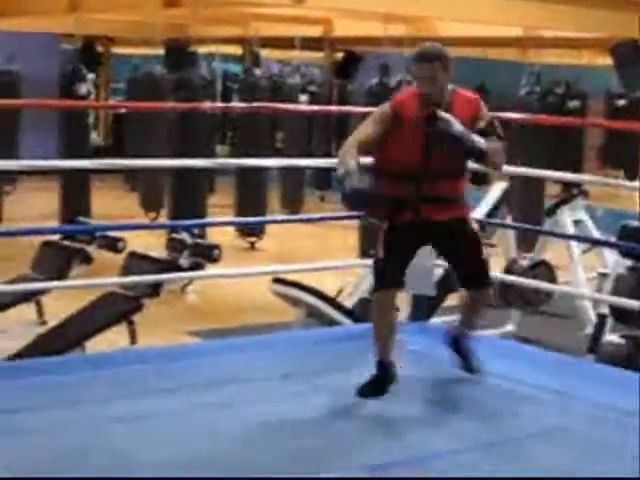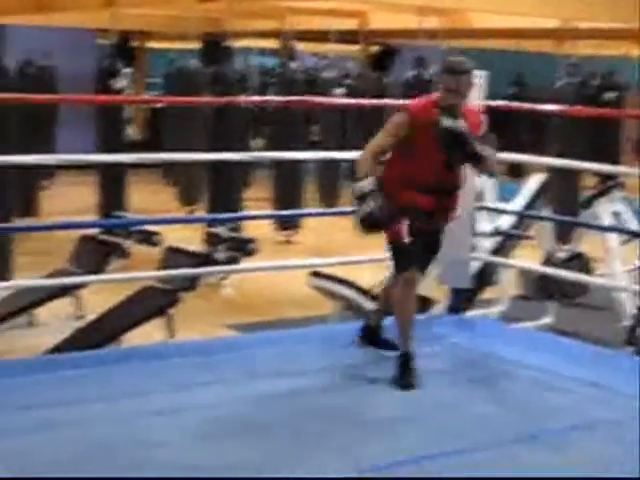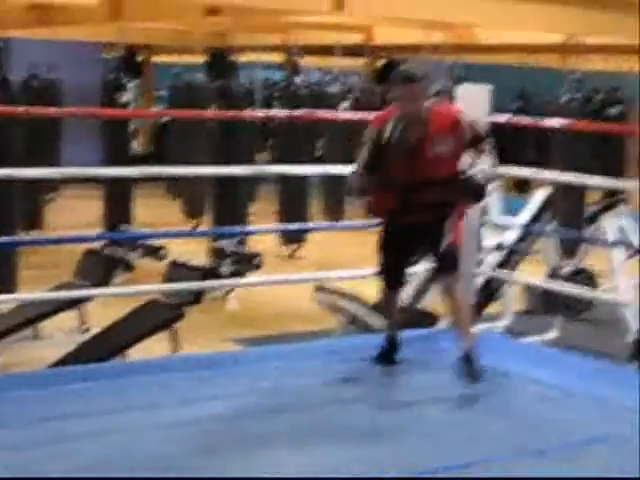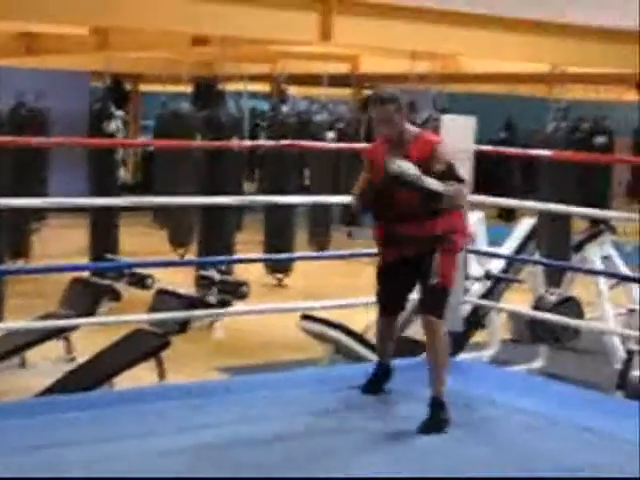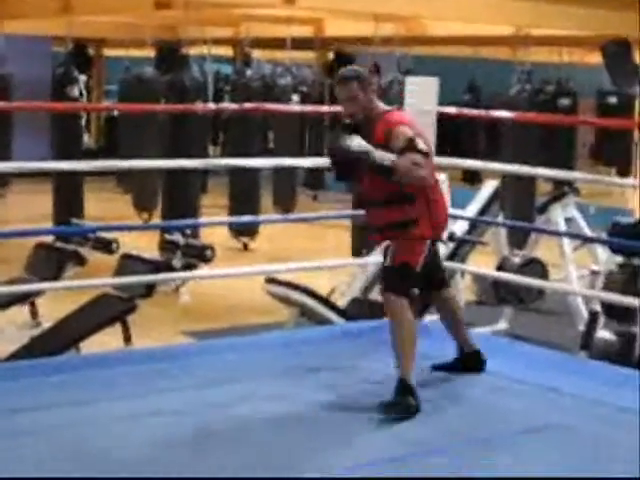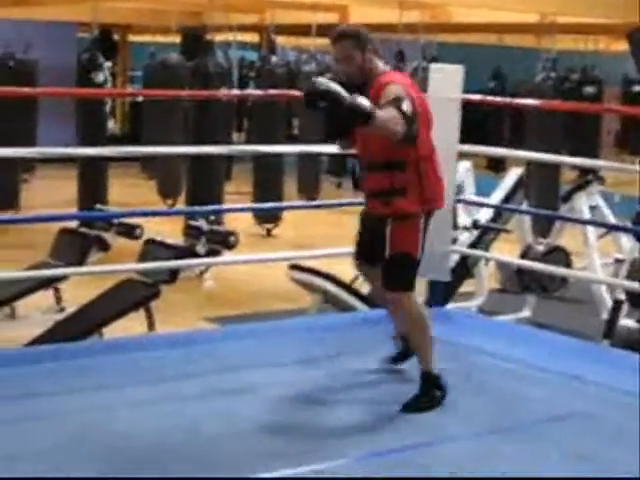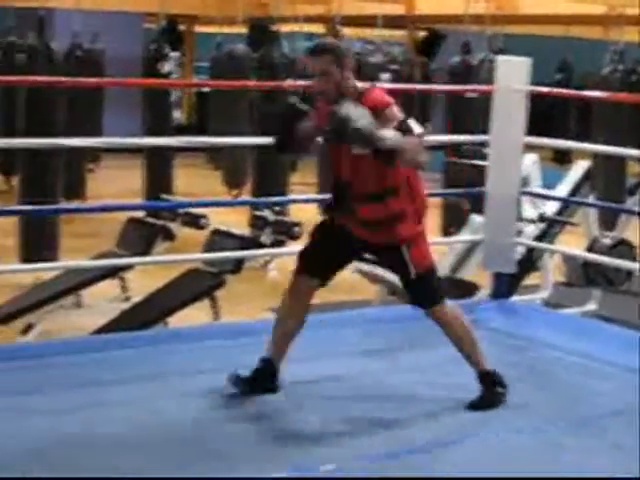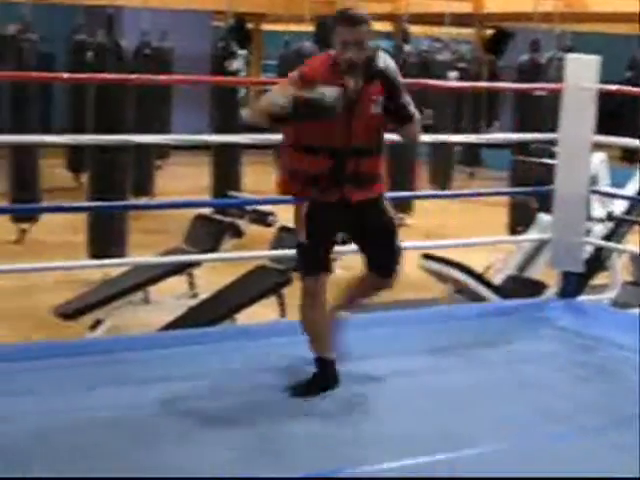
dt=0.3s
person 1, frame 1
left shoulder: (470, 105)
right shoulder: (397, 107)
left elbow: (498, 159)
right elbow: (354, 143)
left wrist: (464, 140)
right wrist: (350, 176)
left hip: (449, 210)
right hip: (401, 209)
left knee: (479, 285)
right knee: (384, 288)
left ankle: (459, 337)
right ankle: (384, 368)
person 1, frame 2
left shoulder: (474, 120)
right shoulder: (414, 116)
left elbow: (490, 165)
right elbow: (370, 154)
left wrist: (470, 147)
right wrist: (367, 195)
left hip: (436, 213)
right hip: (402, 207)
left knee: (406, 274)
right knee: (408, 271)
left ankle: (371, 327)
right ankle: (405, 358)
person 1, frame 3
left shoulder: (451, 120)
right shoulder: (381, 125)
right elbow: (360, 181)
left wrist: (477, 178)
right wrist: (377, 153)
left hip: (440, 210)
right hip: (398, 213)
left knee: (449, 279)
right knee: (391, 283)
left ankle: (467, 354)
right ankle: (392, 340)
person 1, frame 4
left shoulder: (432, 149)
right shoulder: (376, 152)
left elbow: (458, 198)
right elbow: (360, 195)
right wrist: (365, 198)
left hip: (437, 242)
right hip: (398, 245)
left knee: (432, 315)
right knee: (387, 312)
left ankle: (439, 403)
right ankle: (383, 367)
person 1, frame 5
left shoulder: (397, 129)
right shoulder: (363, 129)
left elbow: (421, 174)
right elbow: (353, 176)
left wrist: (371, 156)
right wrist: (345, 156)
left hip: (415, 227)
right hip: (398, 226)
left knee: (394, 296)
right knee: (433, 290)
left ankle: (406, 390)
right ankle: (470, 354)
person 1, frame 6
left shoulder: (394, 90)
right shoulder: (369, 88)
left elbow: (395, 127)
right elbow: (365, 136)
left wrist: (342, 98)
right wrist: (341, 105)
left hip: (405, 204)
right hip: (381, 200)
left knee: (397, 290)
right knee: (371, 268)
left ankle: (432, 381)
right ankle: (408, 339)
person 1, frame 7
left shoulder: (381, 108)
right shoulder: (329, 107)
left elbow: (415, 155)
right elbow: (307, 132)
left wrist: (372, 133)
right wrist: (292, 131)
left hip: (392, 222)
right hip: (347, 215)
left knee: (433, 304)
right knee: (302, 281)
left ankle: (490, 379)
right ankle: (268, 371)
person 1, frame 8
left shoulder: (382, 78)
right shoulder: (308, 74)
left elbow: (413, 131)
right elbow: (256, 113)
left wrist: (396, 91)
right wrist: (299, 103)
left hip: (364, 188)
right hip: (319, 189)
left knee: (385, 272)
right knee: (313, 276)
left ankle: (331, 317)
right ankle: (325, 367)
